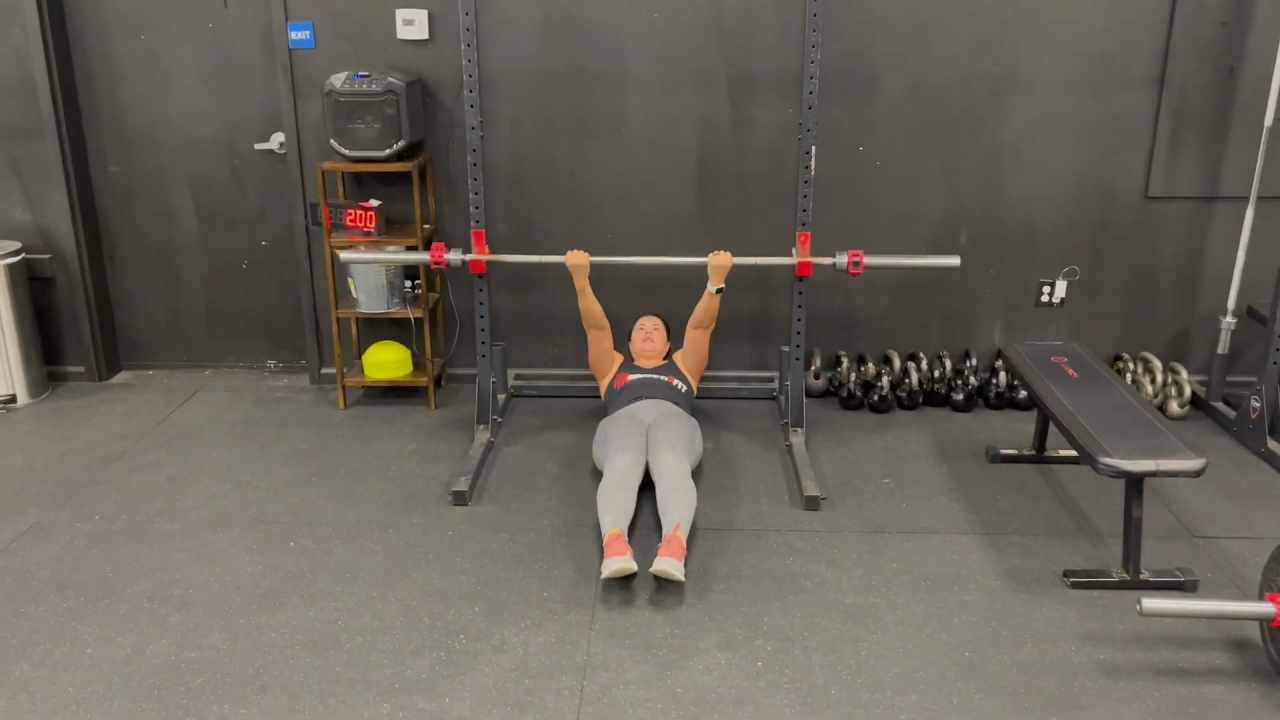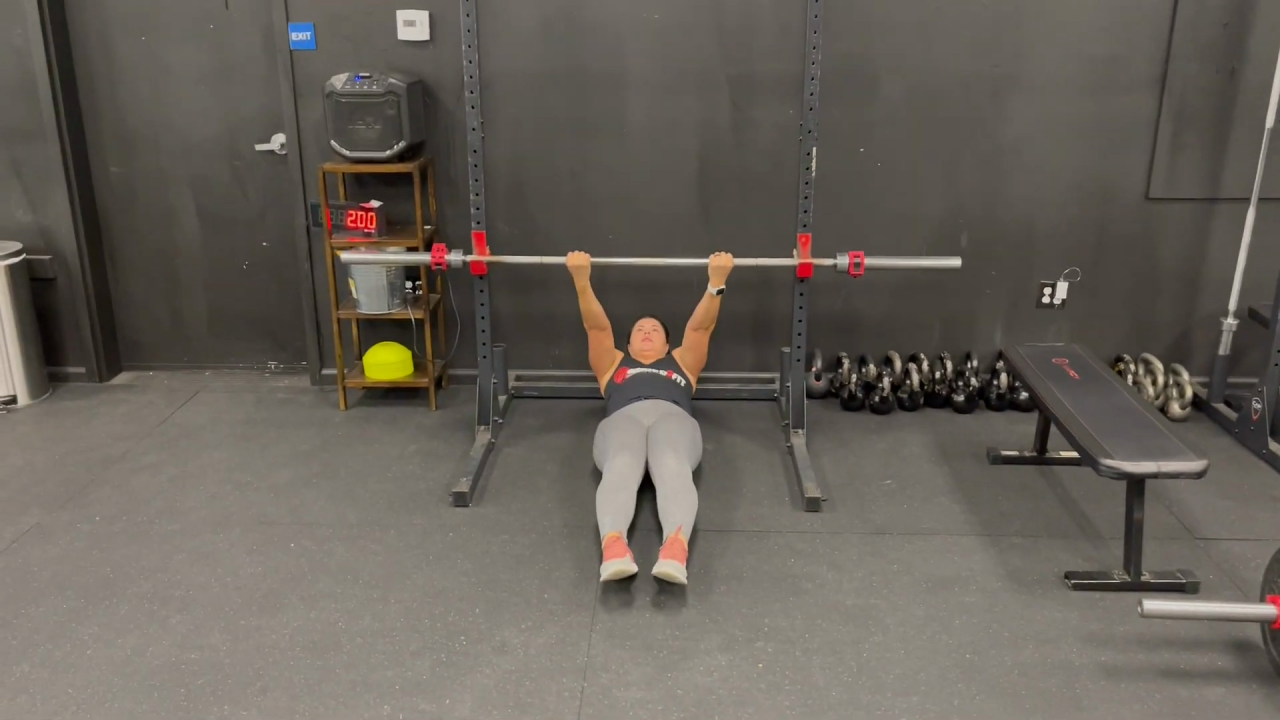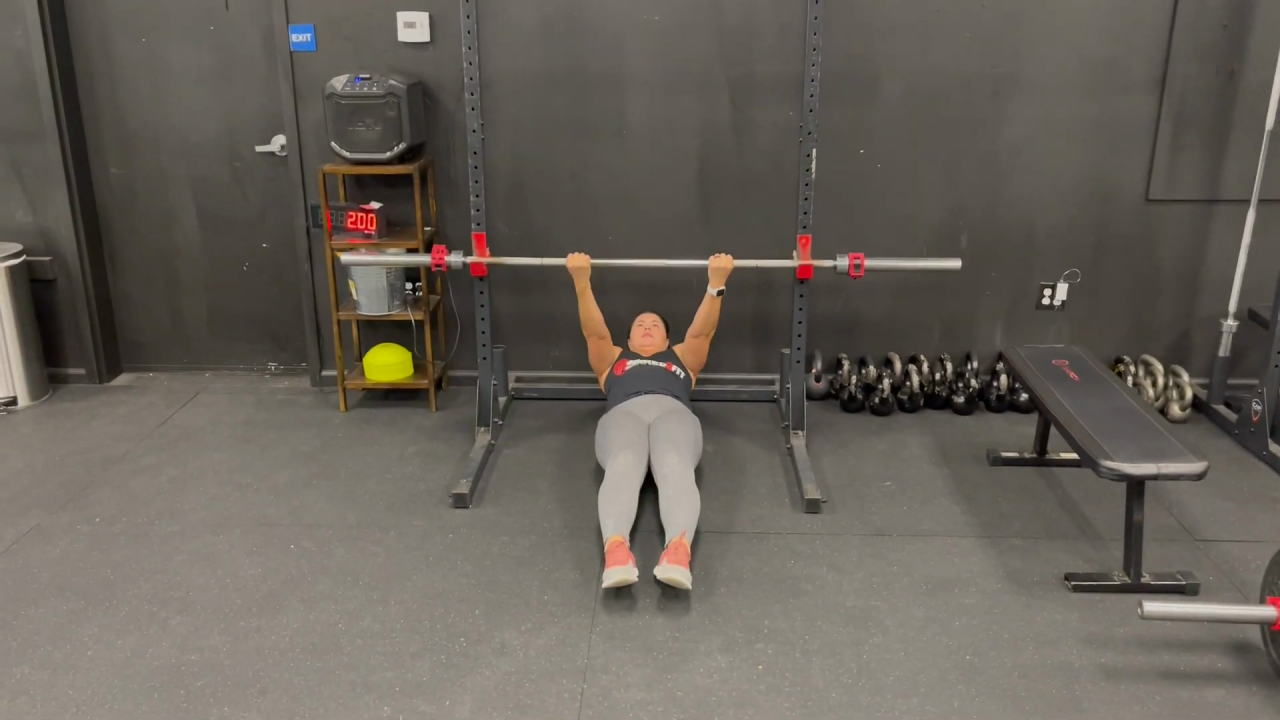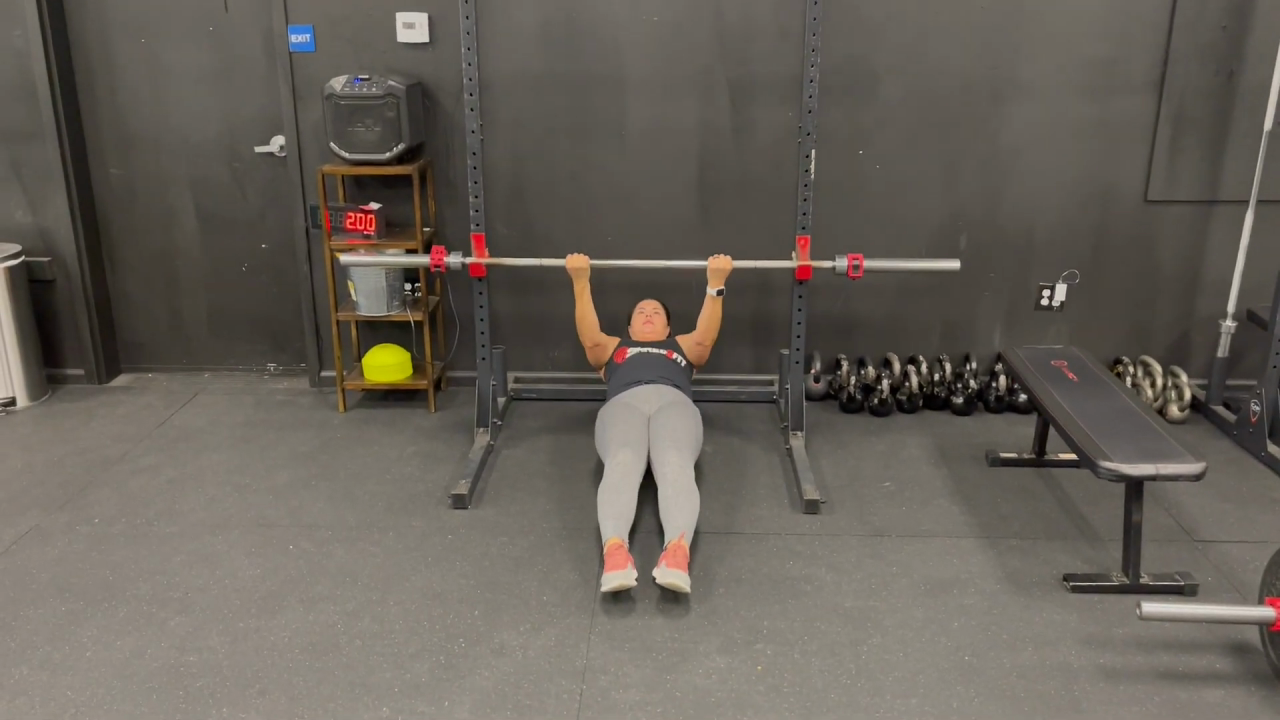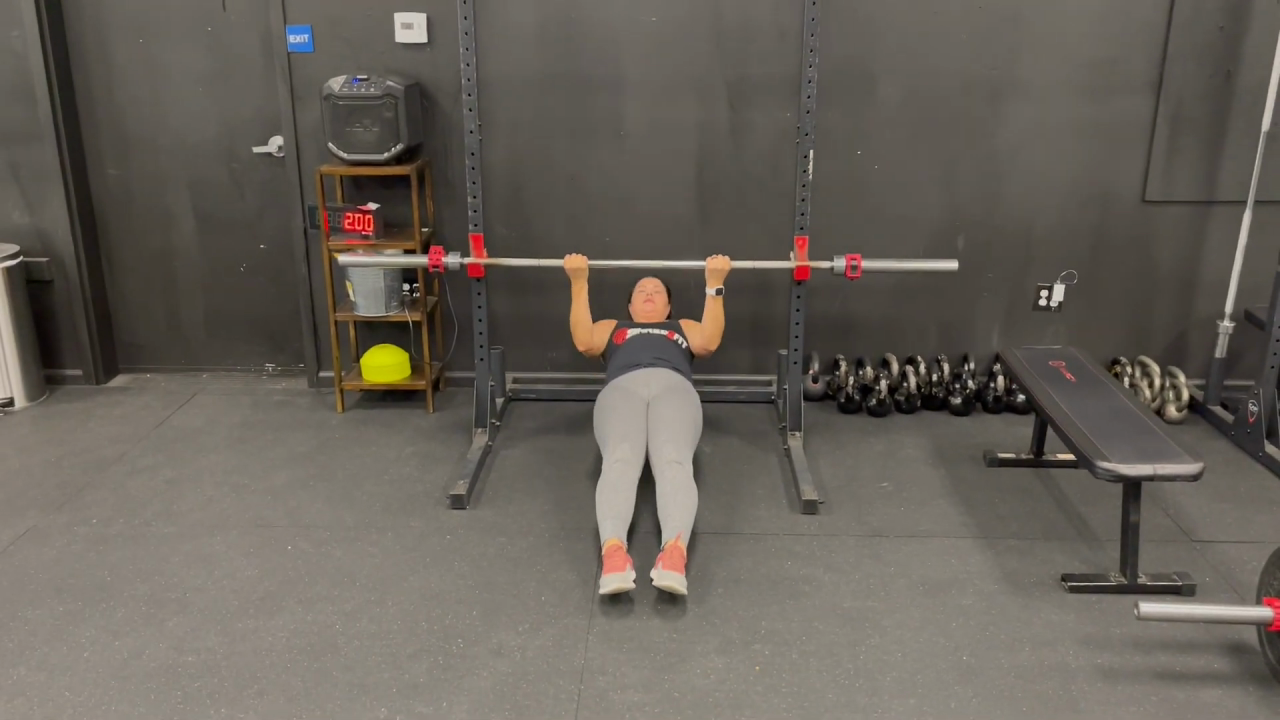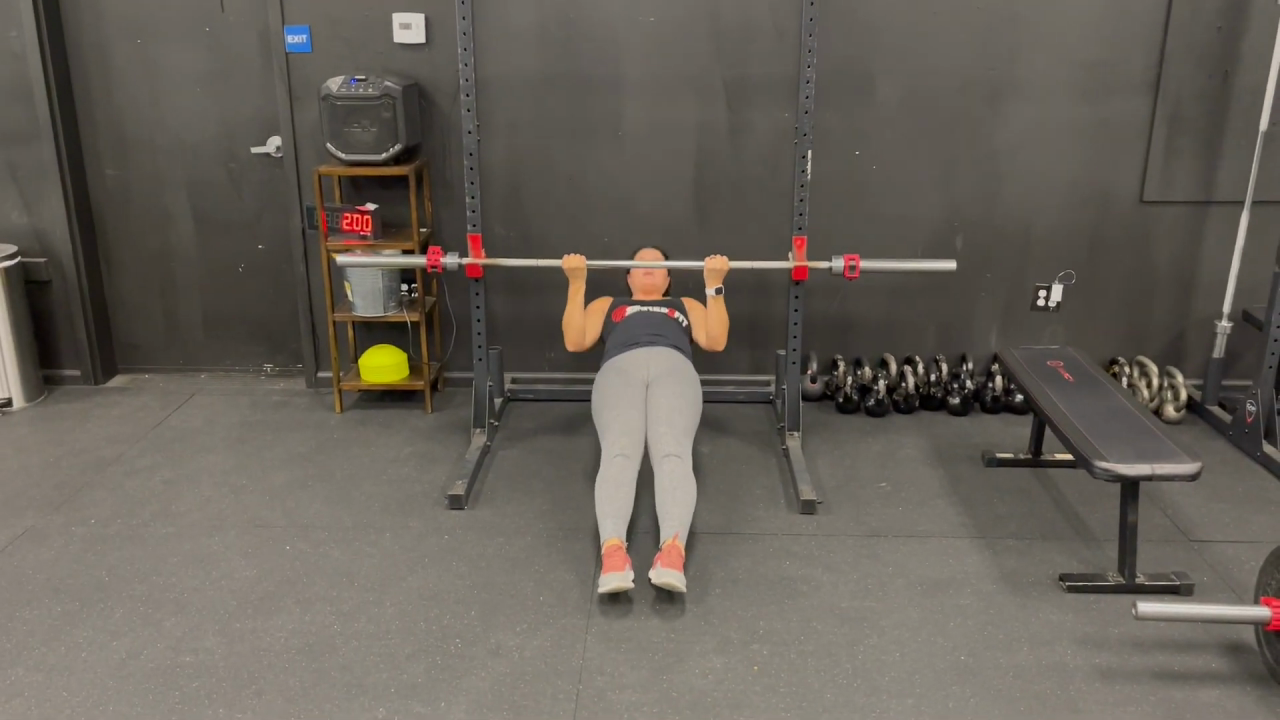
dt=0.2s
person 1, frame 1
left shoulder: (683, 366)
right shoulder: (612, 367)
left elbow: (701, 326)
right elbow: (595, 326)
left wrist: (716, 281)
right wrist: (581, 279)
left hip: (673, 418)
right hip: (622, 420)
left knee: (672, 464)
right knee: (622, 465)
left ankle: (674, 545)
right ankle: (614, 544)
person 1, frame 2
left shoulder: (682, 363)
right shoulder: (613, 365)
left elbow: (701, 326)
right elbow: (597, 326)
left wrist: (717, 282)
right wrist: (581, 279)
left hip: (673, 418)
right hip: (622, 419)
left knee: (673, 467)
right knee: (620, 468)
left ankle: (675, 547)
right ankle: (613, 546)
person 1, frame 3
left shoulder: (682, 358)
right shoulder: (613, 359)
left elbow: (701, 331)
right elbow: (594, 332)
left wrist: (716, 283)
right wrist: (581, 281)
left hip: (673, 413)
right hip: (623, 415)
left knee: (675, 468)
right knee: (622, 467)
left ankle: (678, 551)
right ankle: (615, 550)
person 1, frame 4
left shoulder: (683, 347)
right shoulder: (612, 349)
left elbow: (705, 337)
right elbow: (590, 337)
left wrist: (716, 284)
right wrist: (581, 281)
left hip: (674, 403)
right hip: (623, 405)
left knee: (675, 466)
right knee: (622, 464)
left ankle: (677, 552)
right ankle: (615, 552)
person 1, frame 5
left shoulder: (683, 327)
right shoulder: (611, 328)
left elbow: (709, 341)
right elbow: (584, 341)
left wrist: (714, 284)
right wrist: (579, 282)
left hip: (674, 388)
right hip: (622, 389)
left knee: (674, 461)
right knee: (620, 460)
left ankle: (674, 552)
right ankle: (613, 553)
person 1, frame 6
left shoulder: (685, 305)
right shoulder: (607, 305)
left elbow: (716, 340)
right elbow: (575, 341)
left wrist: (714, 285)
right wrist: (576, 282)
left hip: (673, 368)
right hip: (620, 369)
left knee: (673, 453)
right knee: (618, 452)
left ankle: (673, 552)
right ankle: (612, 552)
